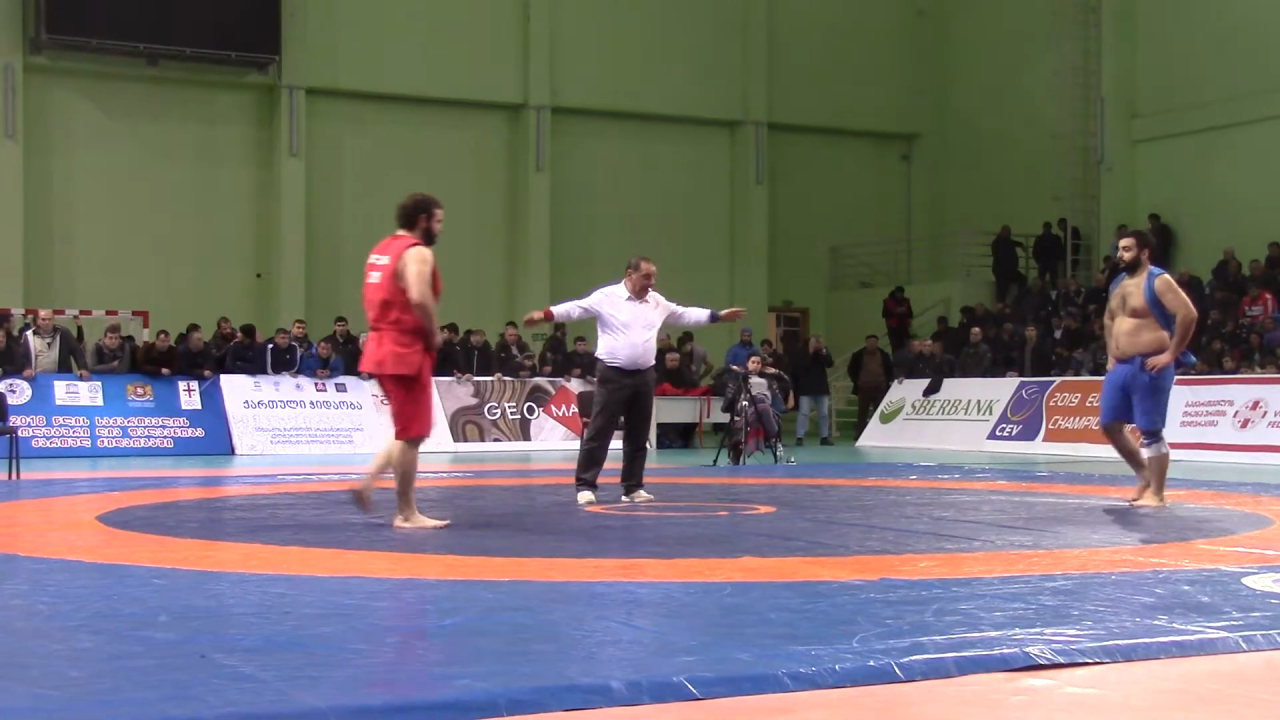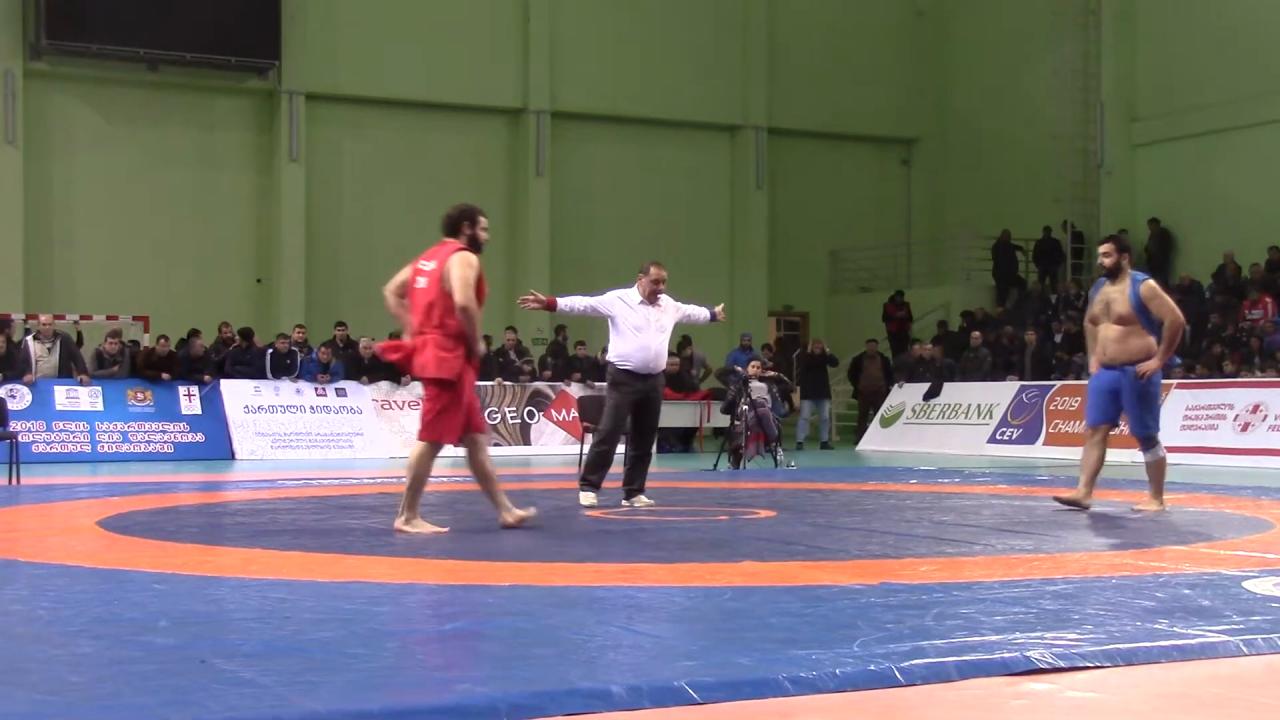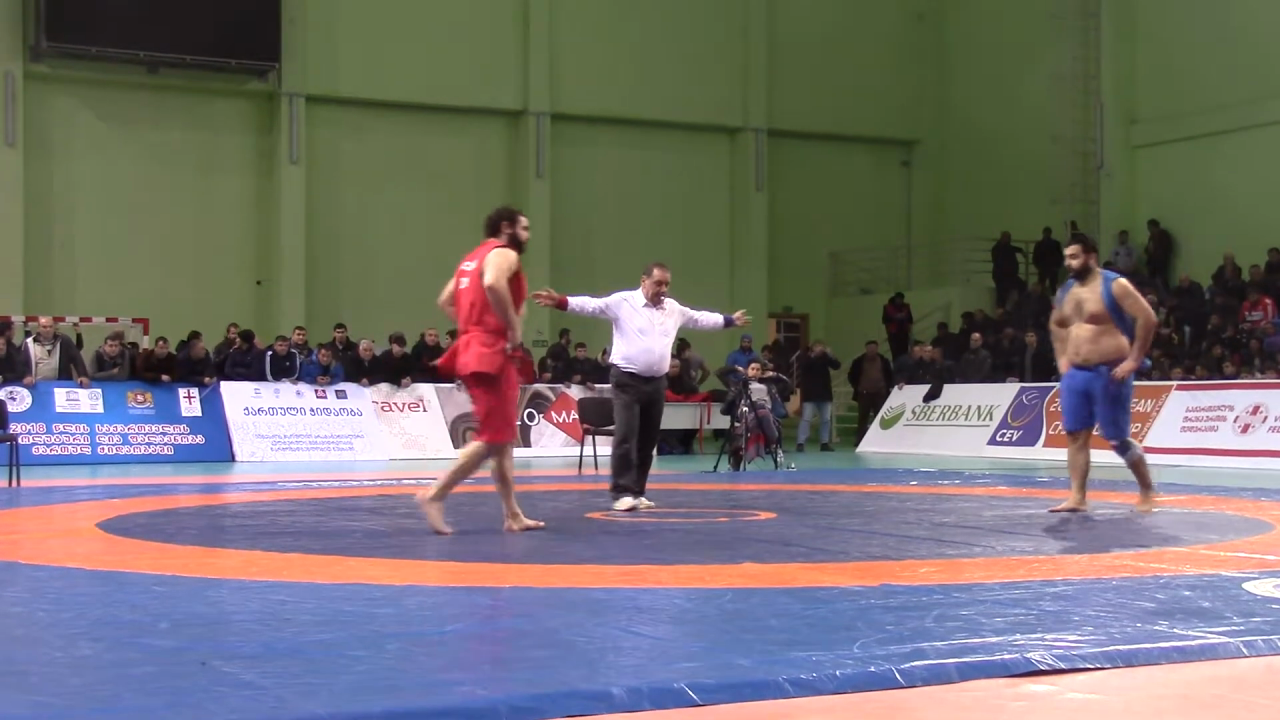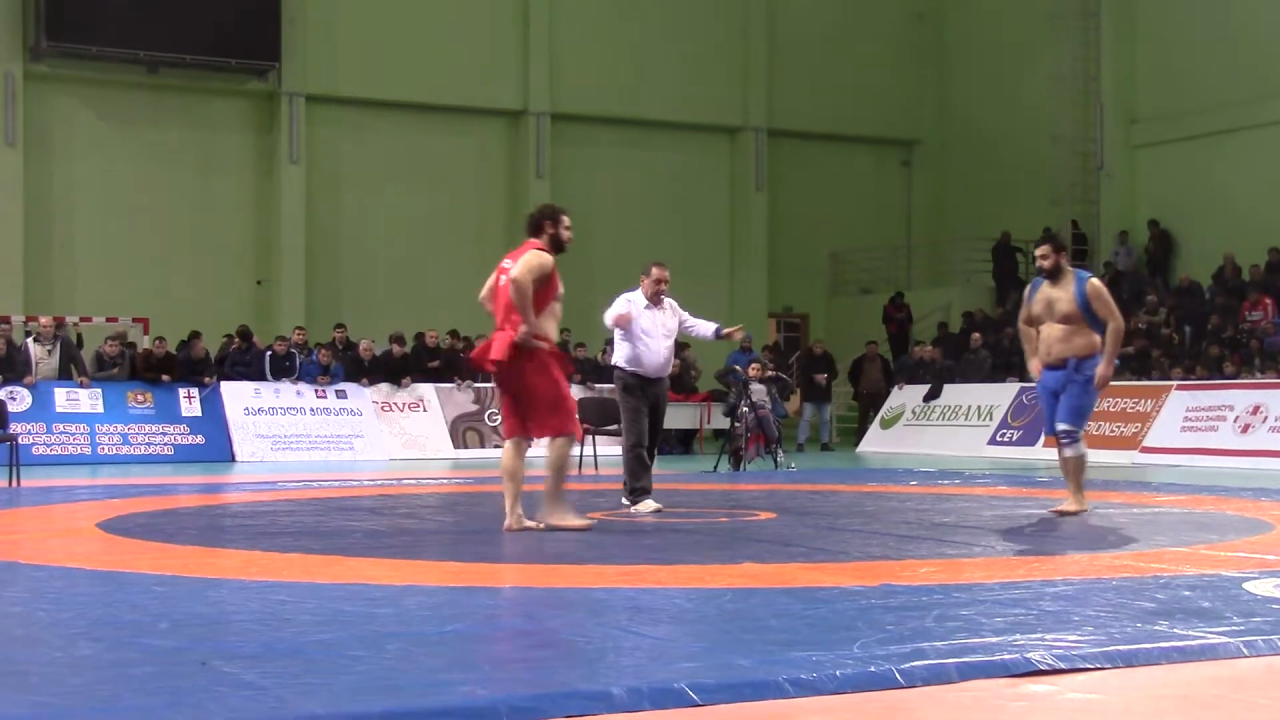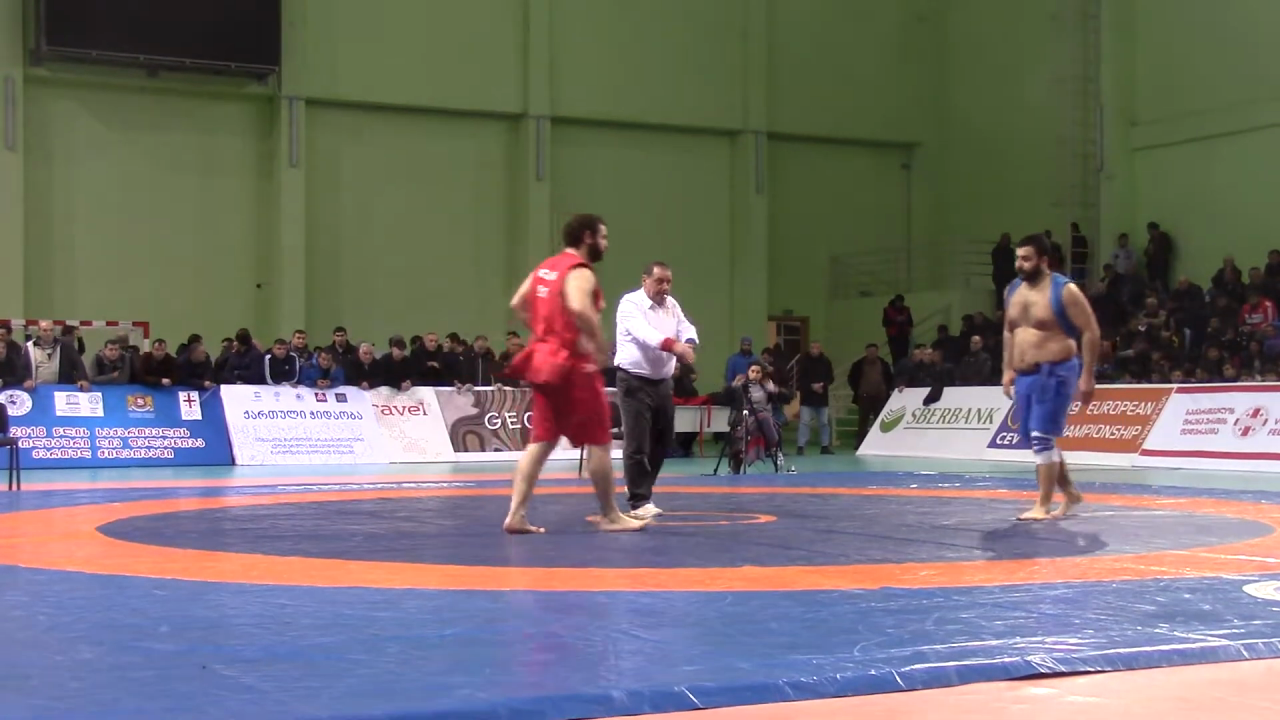
dt=0.3s
person 1, frame 1
left shoulder: (382, 249)
right shoulder: (417, 252)
left elbow: (369, 291)
right elbow: (421, 300)
right wrist: (434, 334)
left hip: (382, 346)
right hip: (404, 351)
left knee: (410, 431)
right knee: (411, 434)
left ankle: (369, 482)
right ankle: (404, 513)
person 1, frame 2
left shoulder: (426, 258)
right shoulder: (463, 258)
left elbow: (391, 291)
right elbow: (464, 304)
left wrist: (411, 328)
right wrist: (476, 343)
left hip: (431, 351)
right hip: (448, 356)
left knee: (476, 435)
right knee: (432, 438)
left ankle: (505, 510)
right ankle: (408, 516)
person 1, frame 3
left shoulder: (474, 258)
right shoulder: (505, 255)
left elbow: (446, 301)
right elbow: (493, 285)
right wrist: (513, 329)
left hip: (474, 352)
right hip: (492, 356)
left knee: (499, 439)
right knee: (492, 439)
left ankle: (511, 514)
right ankle: (435, 494)
person 1, frame 4
left shoulder: (513, 257)
right shoulder: (540, 257)
left elbow: (486, 297)
right elbow: (517, 280)
right wrist: (529, 324)
left hip: (509, 355)
right hip: (533, 355)
left knee: (517, 436)
right knee: (564, 430)
left ankle: (514, 514)
right ankle: (554, 507)
person 1, frame 5
left shoulder: (545, 268)
right shoulder: (580, 273)
left elbow: (517, 305)
right elbow: (580, 310)
right wrist: (599, 346)
left hip: (546, 362)
right hip: (572, 366)
left knee: (540, 441)
right knee: (599, 440)
left ankle: (516, 514)
right ankle: (610, 516)
person 2, frame 1
left shoulder: (1159, 281)
right shoulder: (1118, 283)
left elbow: (1188, 314)
left wrist: (1171, 354)
right wrist: (1111, 353)
left hip: (1149, 367)
right hip: (1120, 367)
left knee: (1150, 431)
right knee: (1109, 425)
left ankle: (1156, 493)
right ankle: (1144, 476)
person 2, frame 2
left shoulder: (1143, 286)
right shoulder: (1098, 288)
left elbow: (1175, 319)
right elbow: (1091, 324)
left wrist: (1159, 359)
right wrist: (1093, 357)
left hip: (1135, 374)
right hip: (1104, 372)
left knee: (1146, 437)
right knee: (1095, 432)
left ankle: (1156, 499)
right ankle: (1083, 493)
person 2, frame 3
left shoulder: (1115, 285)
right shoulder: (1065, 291)
left elbow: (1147, 318)
right elbow: (1056, 326)
left wrist: (1133, 359)
right wrist: (1061, 357)
left hip: (1109, 374)
right hip: (1075, 374)
left knee: (1116, 439)
right knee: (1076, 436)
left ankle: (1146, 490)
right ankle: (1077, 497)
person 2, frame 4
left shoulder: (1087, 285)
right shoulder: (1033, 289)
left elbow: (1115, 322)
right elbow: (1025, 325)
left wrist: (1107, 363)
right wrist: (1032, 358)
left hip: (1080, 371)
right hip: (1048, 373)
left knee: (1068, 431)
right knee: (1060, 437)
left ankle: (1075, 496)
right ankle: (1076, 497)
person 2, frame 5
left shoulder: (1065, 291)
right shoulder: (1013, 290)
left elbow: (1091, 333)
left wrist: (1087, 376)
right wrist: (1007, 370)
left hip: (1054, 375)
right hip: (1022, 378)
left knee: (1043, 439)
right knee: (1033, 442)
left ankle: (1044, 505)
right ankle: (1070, 492)
person 3, frame 1
left shoulder: (658, 302)
right shoulder: (607, 297)
left elbow: (684, 315)
right elbow: (577, 308)
left wrist: (717, 316)
right wrist: (546, 315)
left hip: (643, 376)
right hip: (612, 374)
left knee: (638, 435)
right knee: (599, 431)
left ankle: (633, 487)
right ankle: (585, 485)
person 3, frame 2
left shoulder: (669, 304)
right shoulder: (617, 300)
left elbow: (691, 312)
right elbow: (583, 304)
left wrist: (713, 314)
right wrist: (548, 303)
left hip: (653, 380)
right hip: (623, 378)
left knee: (644, 439)
right knee: (608, 433)
left ankle: (634, 492)
right ankle: (589, 486)
person 3, frame 3
left shoulder: (672, 308)
right shoulder: (621, 302)
left elbow: (697, 318)
right elbow: (589, 305)
left wrist: (729, 320)
right wrist: (561, 302)
left hip: (656, 382)
right hip: (627, 381)
left knee: (647, 441)
right knee: (625, 438)
left ankle: (636, 492)
right ankle: (623, 493)
person 3, frame 4
left shoulder: (671, 307)
right shoulder: (628, 302)
left elbow: (694, 325)
right elbow: (613, 315)
left wrist: (721, 332)
right wrist: (618, 319)
left hip: (659, 382)
right hip: (631, 380)
left knee: (651, 441)
right knee: (636, 440)
left ankle: (632, 491)
right ankle: (640, 497)
person 3, frame 5
left shoulder: (671, 305)
right shoulder: (630, 303)
left elbow: (686, 328)
right elbow: (642, 332)
left wrist: (688, 344)
right wrist: (673, 345)
left hip: (663, 382)
right hip: (635, 382)
left knee: (663, 440)
right knee: (637, 444)
left ankle: (642, 487)
right ankle: (639, 500)
